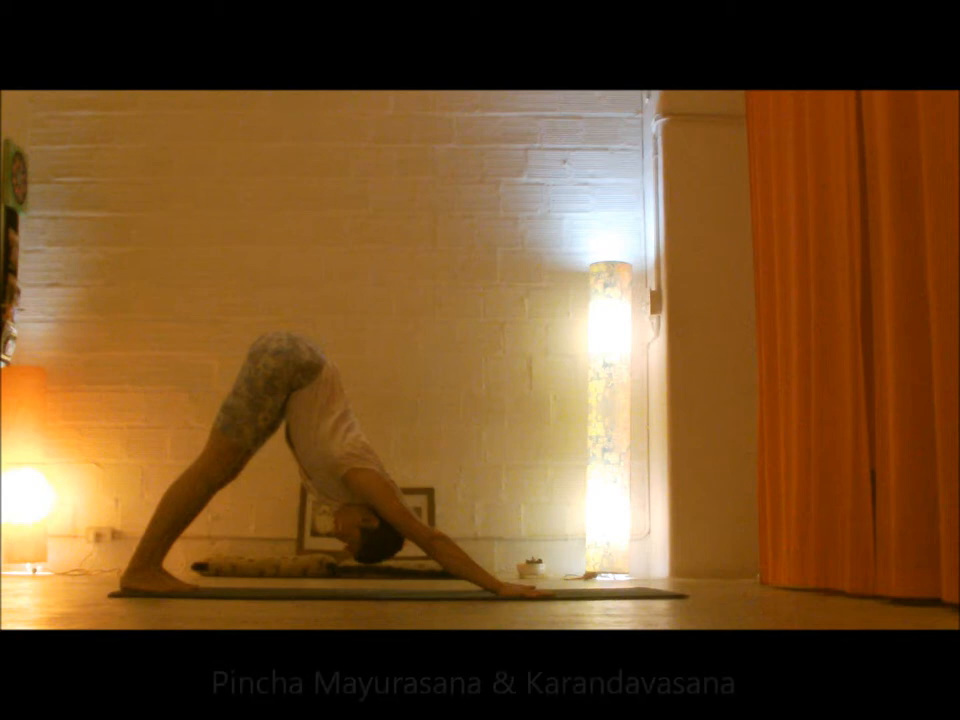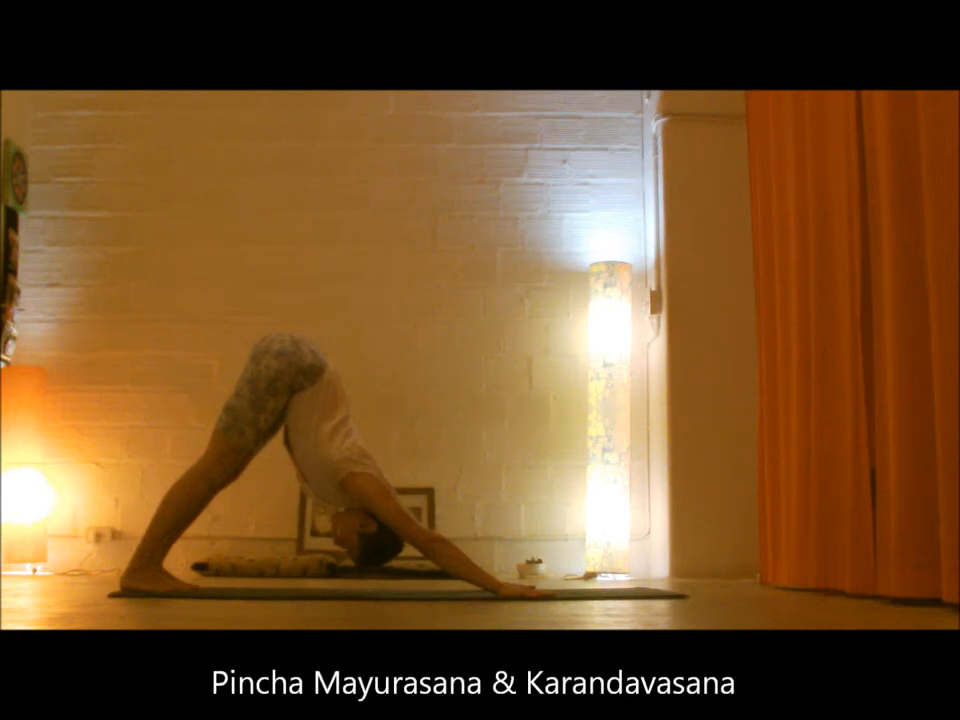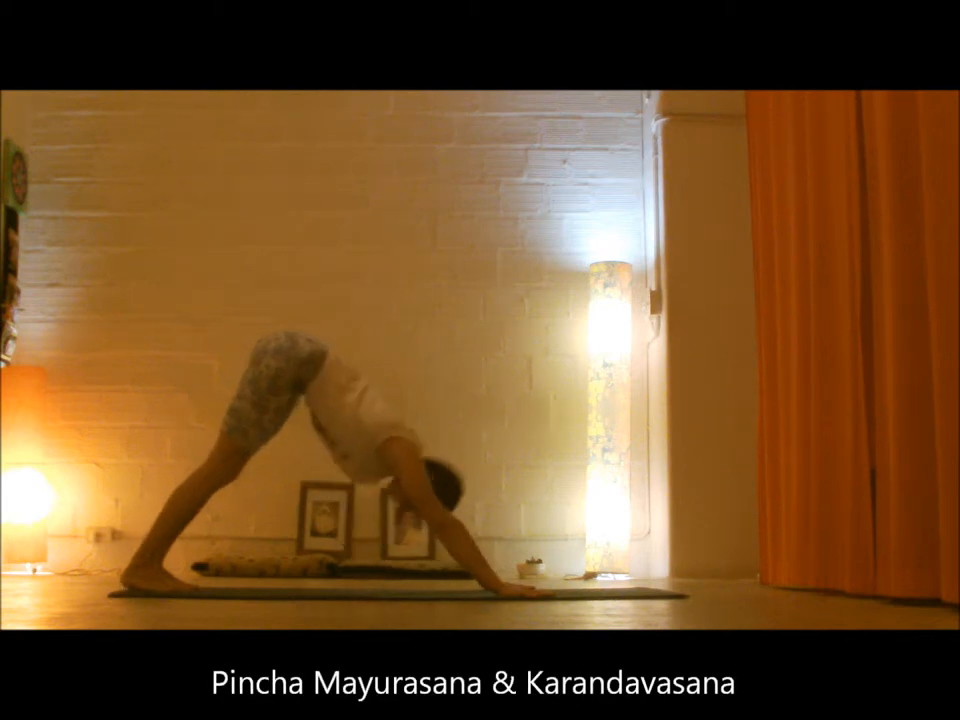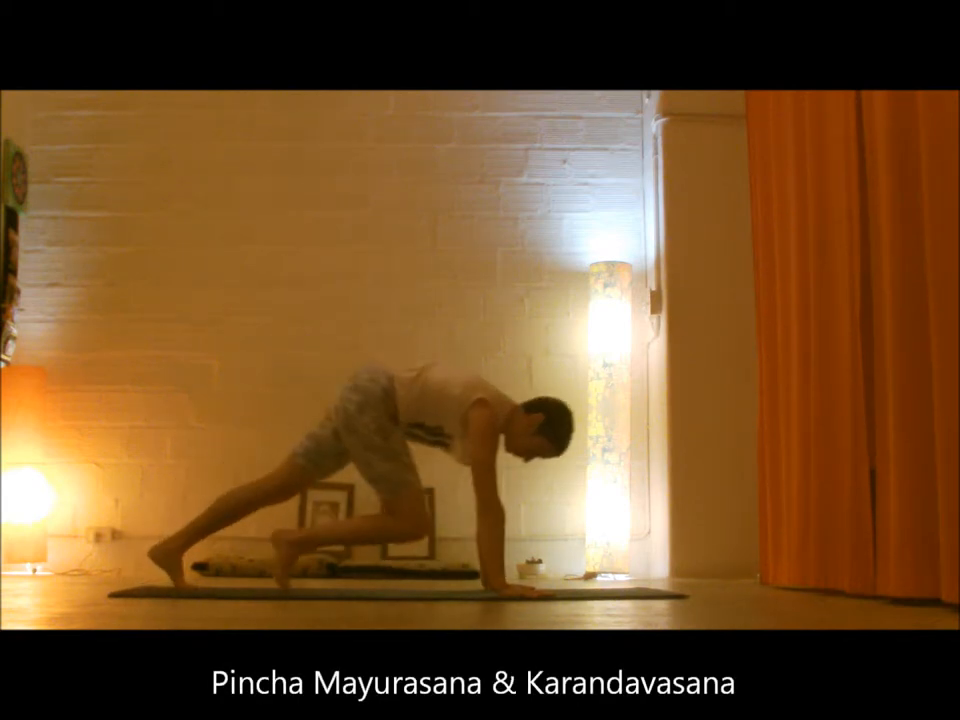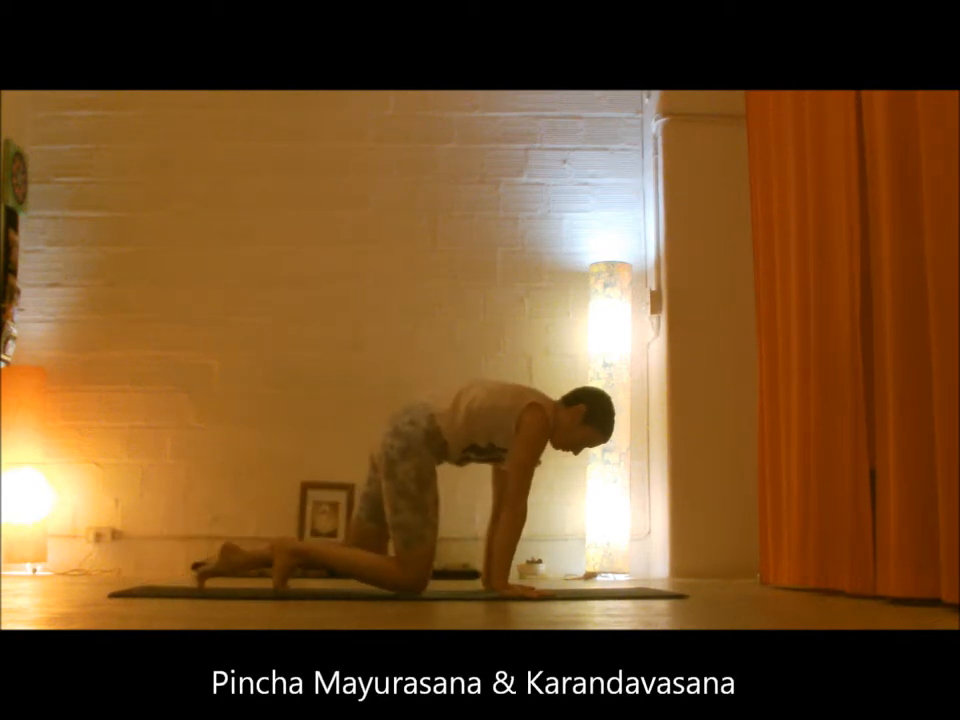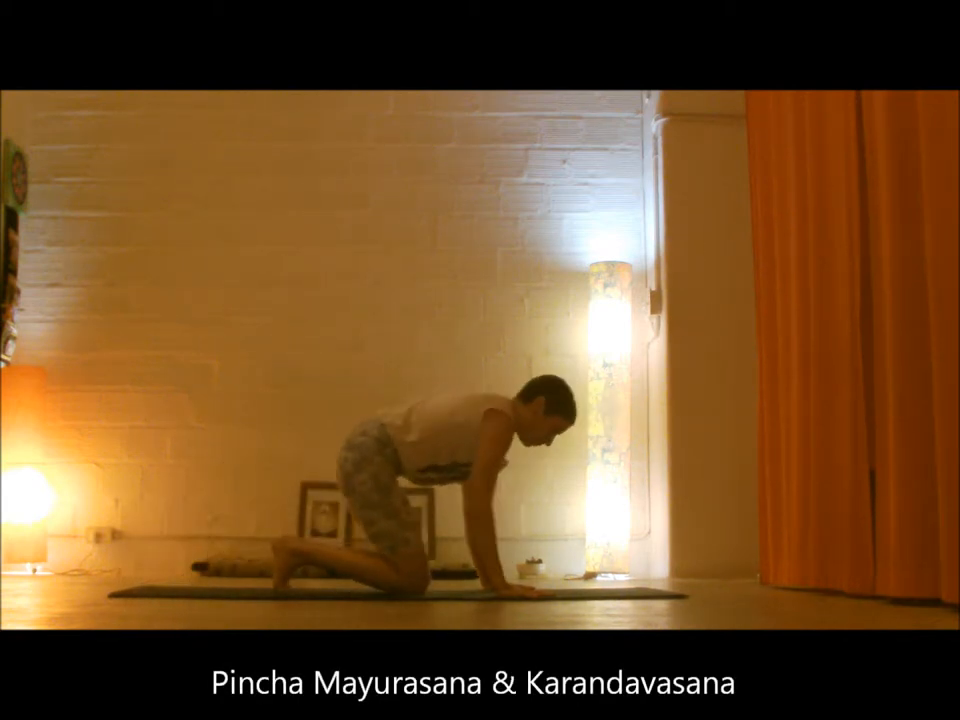
dt=0.7s
person 1, frame 1
right shoulder: (361, 480)
left elbow: (429, 538)
right elbow: (431, 539)
left hip: (289, 367)
right hip: (283, 358)
left knee: (223, 472)
right knee: (213, 467)
left ankle: (149, 566)
right ankle: (141, 567)
person 1, frame 2
right shoulder: (358, 483)
left elbow: (428, 542)
right elbow: (429, 542)
left hip: (293, 370)
right hip: (285, 360)
left knee: (226, 472)
right knee: (214, 468)
left ankle: (150, 566)
right ankle: (140, 567)
person 1, frame 3
left shoulder: (404, 455)
right shoulder: (401, 454)
left elbow: (445, 525)
right elbow: (445, 524)
left wrist: (487, 578)
right wrist: (497, 585)
left hip: (294, 363)
right hip: (287, 359)
left knee: (224, 468)
right knee: (221, 468)
left ankle: (150, 564)
right ankle: (142, 565)
person 1, frame 4
left shoulder: (496, 416)
right shoulder: (487, 415)
left elbow: (486, 506)
right elbow: (489, 505)
left wrist: (491, 576)
right wrist: (497, 581)
left hip: (365, 401)
right hip: (370, 401)
left knee: (275, 486)
right knee: (412, 524)
left ankle: (172, 548)
right ankle: (298, 541)
person 1, frame 5
left shoulder: (516, 421)
right shoulder: (539, 418)
left elbow: (501, 507)
right elbow: (514, 507)
left wrist: (490, 577)
right wrist: (500, 582)
left hip: (406, 433)
right hip: (416, 445)
left knee: (359, 553)
right knee: (411, 579)
left ankle: (243, 558)
right ankle: (297, 550)
person 1, frame 6
left shoulder: (489, 417)
right shoulder: (501, 420)
left elbow: (475, 506)
right elbow: (477, 506)
left wrist: (489, 578)
right wrist: (498, 582)
left hip: (367, 452)
right hip: (370, 456)
left knee: (408, 569)
right knee: (413, 581)
left ankle: (299, 550)
right ankle: (298, 552)
